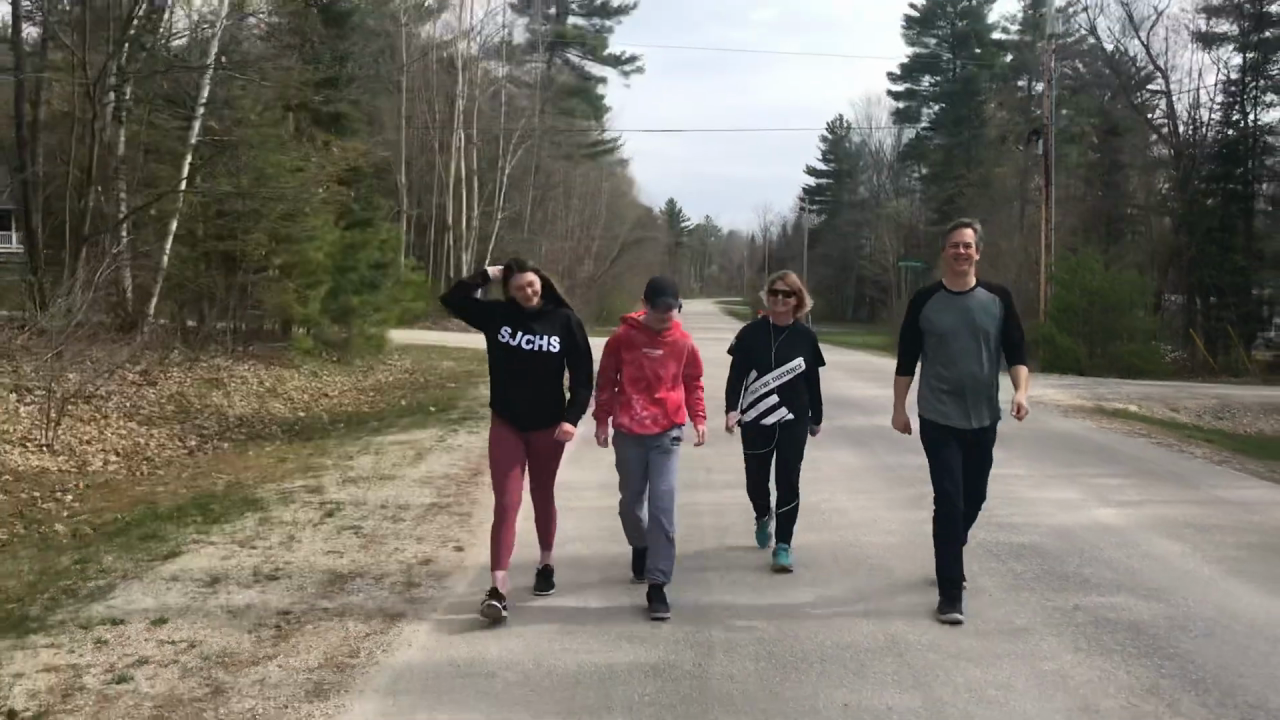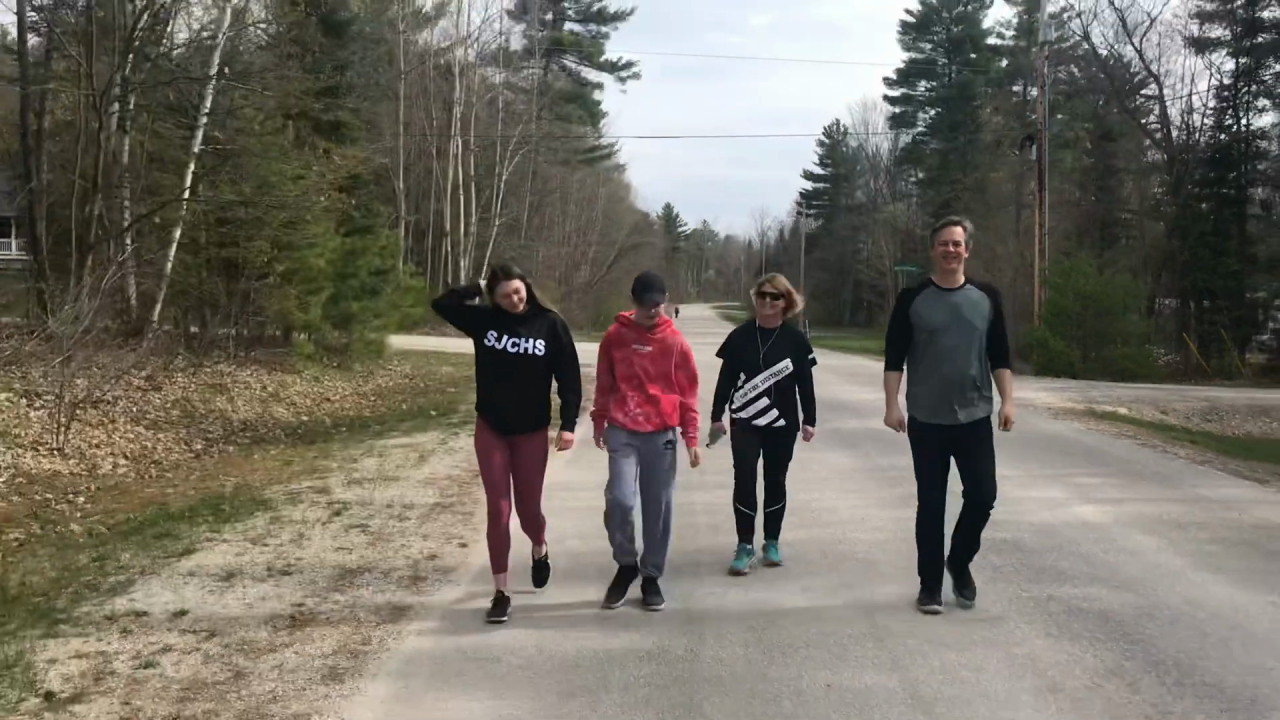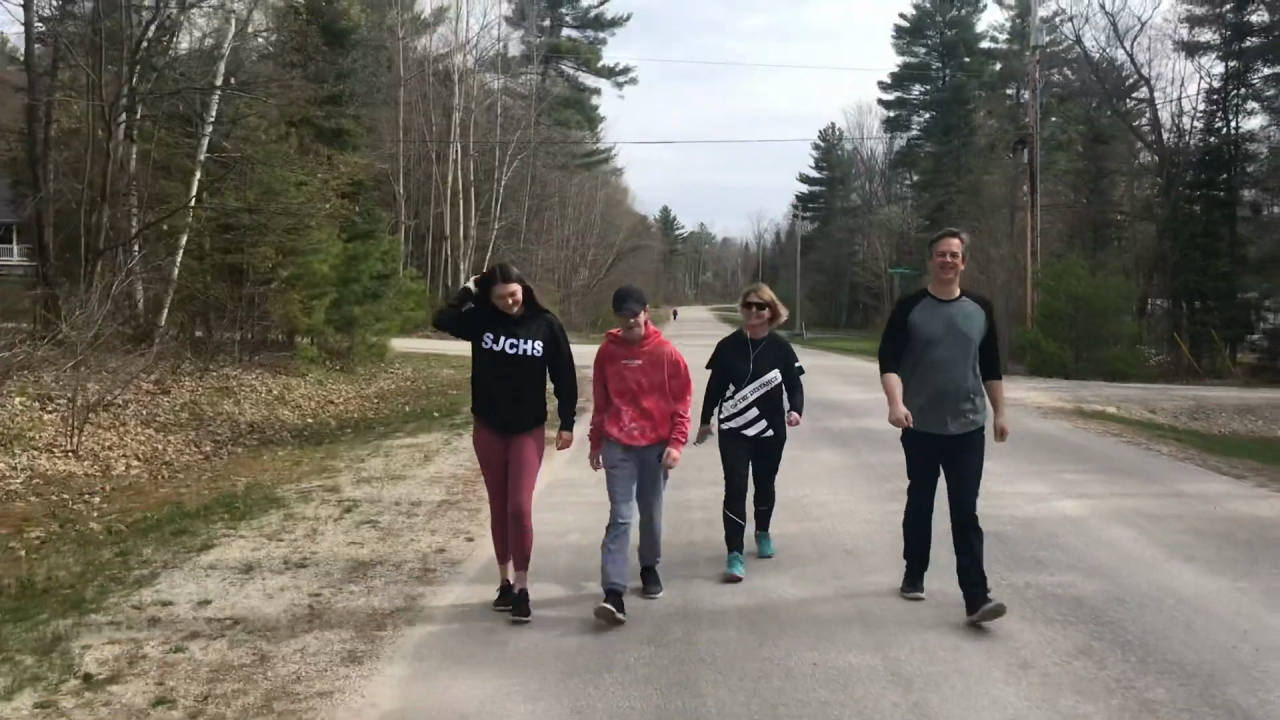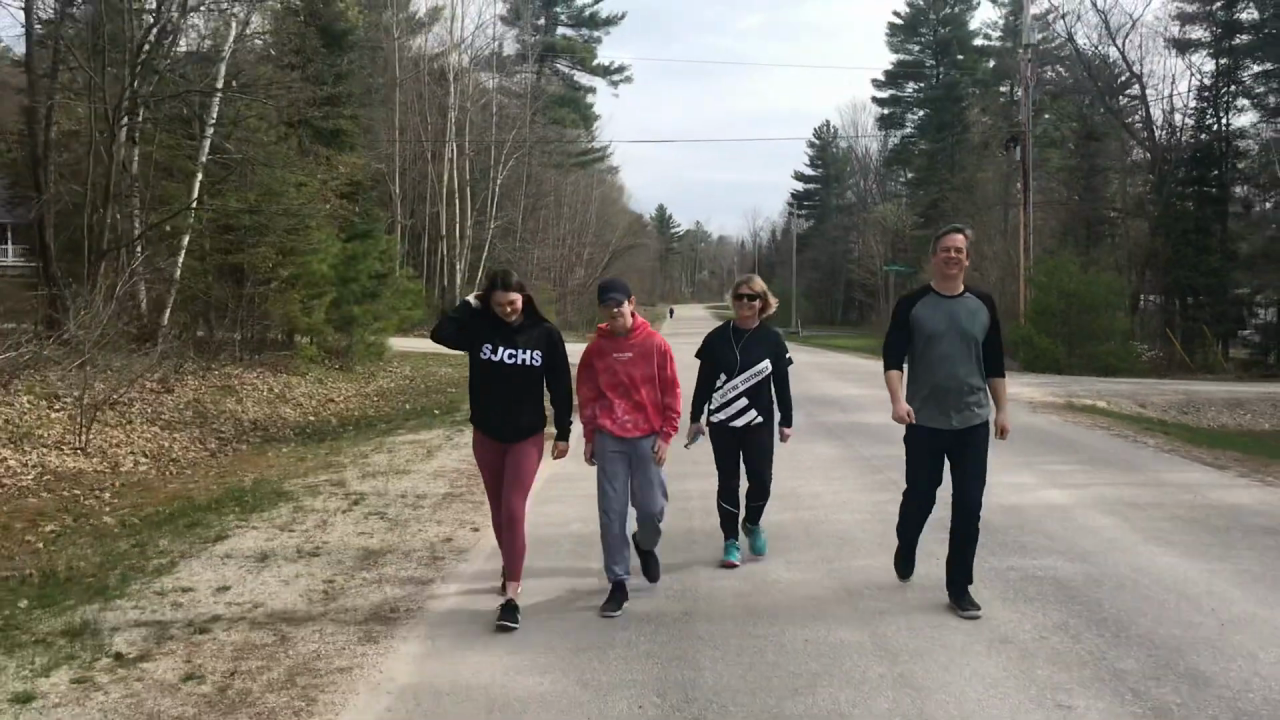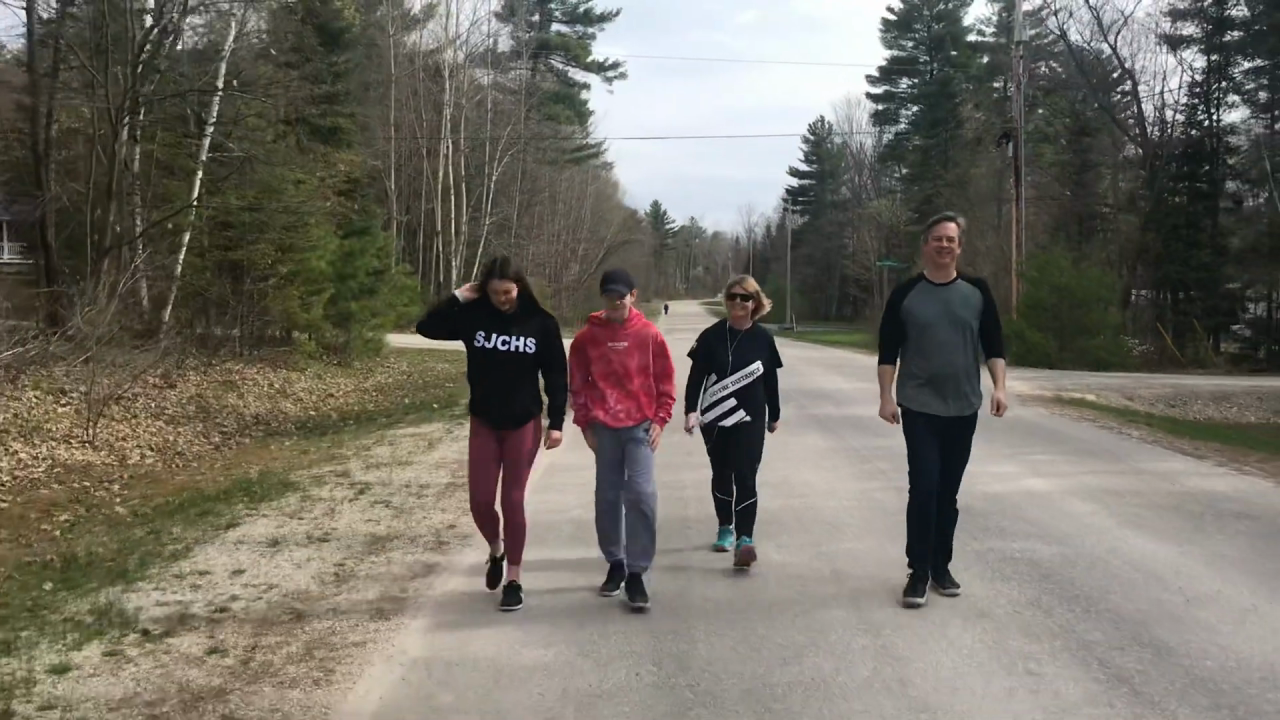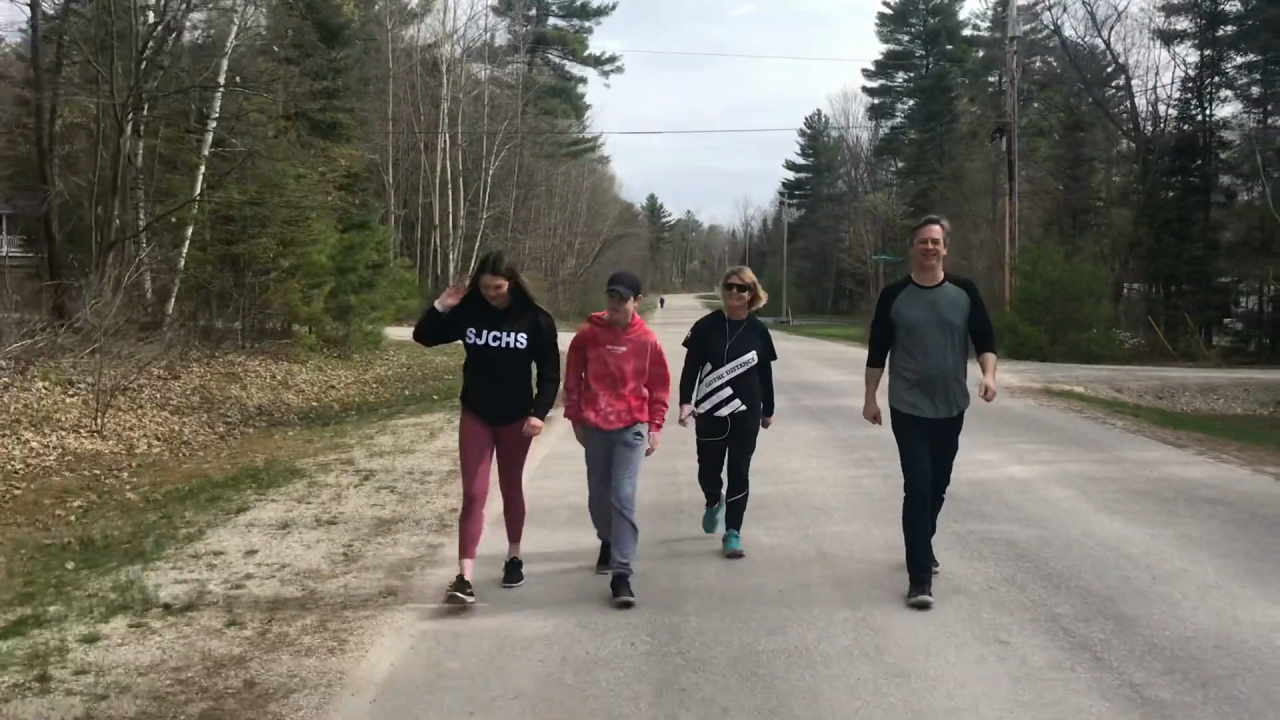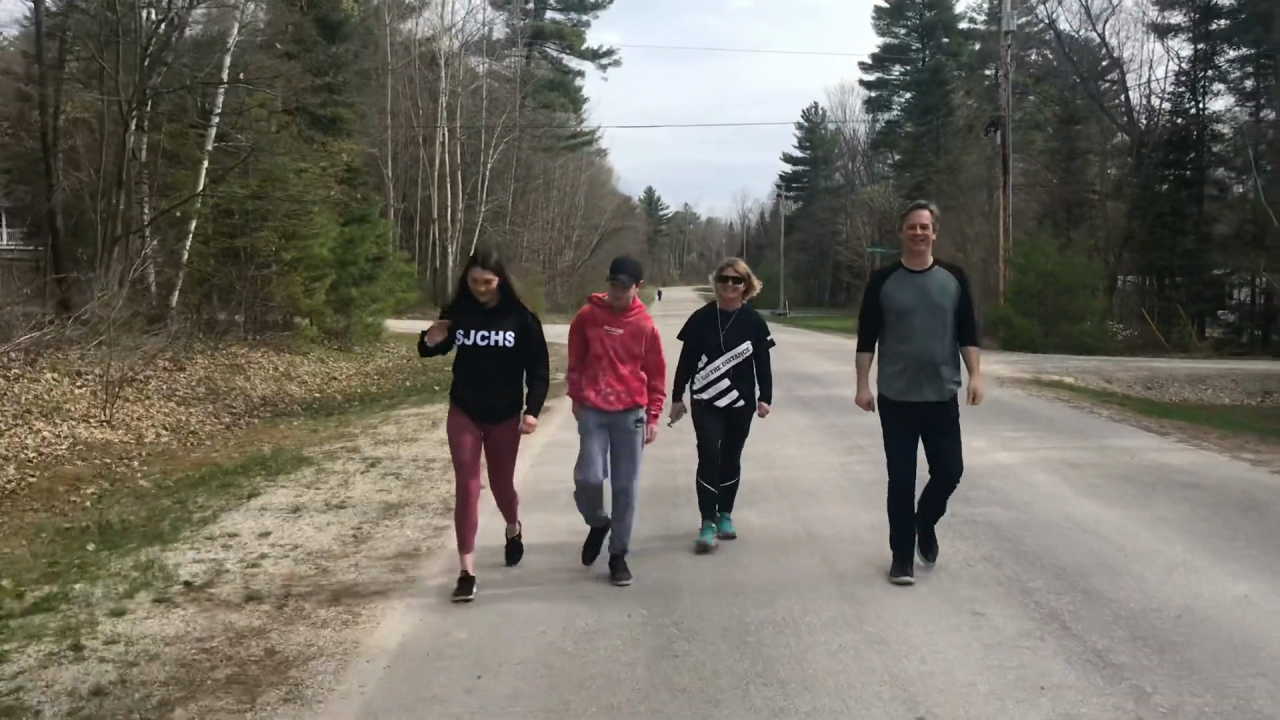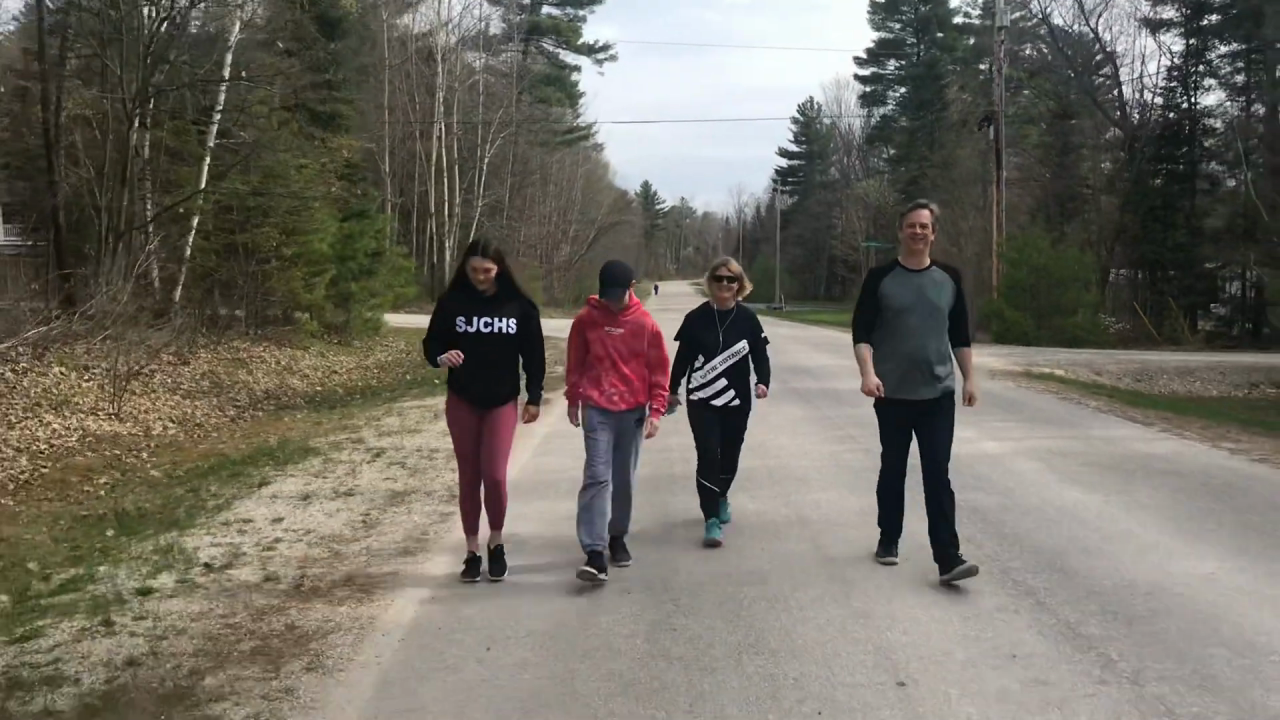
dt=0.2s
person 1, frame 1
left shoulder: (998, 298)
right shoulder: (924, 301)
left elbow: (1016, 351)
right elbow: (906, 360)
left wrist: (1021, 391)
right wrist: (899, 408)
left hip: (984, 418)
right hip: (938, 418)
left knee: (973, 500)
right knee: (949, 502)
left ankle: (950, 559)
right ankle: (950, 593)
person 1, frame 2
left shoulder: (986, 297)
right shoulder: (912, 298)
left elbow: (1000, 354)
right elbow: (894, 357)
left wrist: (1007, 401)
right wrist: (892, 405)
left hip: (975, 416)
right hip: (927, 418)
left knee: (983, 495)
right knee: (931, 502)
left ankle: (959, 562)
right ankle: (930, 584)
person 1, frame 3
left shoulder: (980, 309)
right shoulder: (909, 307)
left elbow: (991, 366)
right elbow: (888, 360)
left wrist: (1000, 412)
right wrist: (896, 403)
left hip: (968, 426)
right hip: (921, 426)
left knee: (965, 508)
right knee: (920, 503)
left ankle: (976, 597)
right ankle: (914, 572)
person 1, frame 4
left shoulder: (983, 305)
right shoulder: (912, 304)
left elbow: (995, 363)
right elbow: (893, 358)
left wrist: (1002, 410)
right wrist: (898, 400)
left hip: (973, 421)
right hip: (924, 422)
left knee: (969, 505)
right knee: (920, 495)
left ankle: (959, 587)
right ankle: (905, 549)
person 1, frame 5
left shoulder: (977, 291)
right shoulder: (905, 294)
left elbow: (993, 344)
right elbow: (888, 351)
left wrist: (999, 387)
right wrist: (886, 397)
left hip: (963, 409)
right hip: (919, 407)
left knee: (947, 492)
right knee: (924, 487)
left ankle: (940, 566)
right ankle: (918, 572)
person 1, frame 6
left shoulder: (965, 292)
right shoulder: (894, 296)
left elbow: (985, 340)
right elbow: (877, 351)
left wrist: (988, 374)
right wrist: (870, 399)
left hip: (951, 408)
right hip: (908, 408)
left knee: (937, 487)
right knee: (918, 489)
left ankle: (923, 546)
right ankle: (920, 577)
person 1, frame 7
left shoulder: (953, 278)
right shoulder: (883, 281)
left elbow: (968, 332)
right elbow: (867, 338)
left wrist: (975, 375)
right wrist: (862, 385)
left hip: (942, 394)
right hip: (896, 396)
left knee: (949, 470)
right knee: (901, 476)
left ankle: (926, 525)
right ankle: (902, 555)
person 1, frame 8
left shoulder: (949, 278)
right shoulder: (880, 277)
left elbow: (960, 333)
right elbow: (862, 331)
left wrist: (969, 378)
right wrist: (867, 372)
left hip: (939, 392)
right hip: (892, 392)
left knee: (938, 472)
right knee: (893, 468)
left ankle: (947, 557)
right ankle: (889, 537)
person 2, frame 1
left shoulder: (565, 320)
right shoulder: (497, 315)
left elbow: (582, 374)
right elbow: (452, 300)
left wrist: (572, 417)
right wrist: (487, 275)
left hip: (547, 426)
right hip: (505, 424)
left knee: (543, 497)
right knee: (506, 504)
left ankle: (545, 563)
person 2, frame 2
left shoulder: (550, 324)
right shoulder: (483, 320)
left elbow: (569, 377)
right elbow: (442, 304)
left wrist: (568, 424)
right wrist: (479, 287)
left hip: (533, 431)
right hip: (490, 430)
left knee: (529, 507)
right knee: (498, 509)
left ankle: (539, 551)
right ankle: (501, 591)
person 2, frame 3
left shoulder: (546, 325)
right shoulder: (480, 320)
left elbow: (564, 377)
right elbow: (441, 320)
left wrist: (567, 423)
right wrist: (469, 291)
left hip: (529, 430)
right hip: (488, 428)
left knee: (520, 508)
right knee: (498, 506)
left ankle: (522, 586)
right ankle: (506, 580)
person 2, frame 4
left shoulder: (545, 334)
right shoulder: (479, 328)
left elbow: (560, 387)
right elbow: (440, 334)
left wrist: (563, 433)
right wrist: (469, 304)
left hip: (527, 437)
right hip: (486, 435)
left knee: (514, 512)
right knee: (498, 509)
left ankle: (510, 599)
right ankle: (511, 568)
person 2, frame 5
left shoulder: (541, 323)
right shoulder: (473, 316)
left elbow: (556, 376)
right elbow: (426, 327)
left wrist: (556, 423)
right wrist: (457, 298)
left hip: (524, 424)
right hip: (483, 423)
left knee: (513, 500)
right knee: (480, 502)
left ankle: (513, 579)
right ankle: (496, 550)
person 2, frame 6
left shoulder: (535, 318)
right shoulder: (468, 312)
left elbow: (550, 371)
right elbow: (423, 337)
left wrist: (539, 412)
right wrist: (441, 307)
left hip: (516, 418)
right hip: (475, 415)
left knee: (511, 488)
right knee: (473, 494)
left ankle: (514, 556)
right ankle: (465, 577)
person 2, frame 7
left shoulder: (521, 318)
right shoulder: (458, 311)
left elbow: (538, 368)
right elbow: (435, 350)
left wrist: (533, 409)
right wrist: (429, 341)
left hip: (505, 416)
right hip: (463, 414)
left knee: (501, 485)
right knee: (466, 489)
left ankle: (513, 530)
right ankle: (467, 572)
person 2, frame 8
left shoulder: (519, 305)
right shoulder: (452, 301)
left elbow: (534, 354)
right elbow: (431, 344)
left wrist: (534, 398)
right wrist: (441, 357)
left hip: (502, 403)
right hip: (461, 401)
left knee: (494, 476)
right knee: (469, 476)
left ankle: (496, 542)
right ankle: (472, 551)
person 3, frame 1
left shoulder: (683, 343)
right shoulder: (623, 337)
left elbow: (693, 382)
right elbow: (606, 380)
left wrist: (698, 417)
right wrist: (602, 419)
left hip: (667, 432)
right hip: (628, 432)
left knee: (662, 505)
right knee: (631, 500)
right ankle: (640, 546)
person 3, frame 2
left shoulder: (675, 341)
right shoulder: (615, 337)
left elbow: (687, 391)
right elbow: (604, 384)
left wrist: (691, 437)
right wrist: (599, 422)
left hip: (661, 432)
right hip: (621, 430)
left knee: (658, 506)
right knee: (620, 500)
right ankle: (626, 566)
person 3, frame 3
left shoulder: (666, 352)
right shoulder: (606, 353)
left elbow: (681, 399)
right elbow: (600, 401)
left wrist: (676, 442)
right wrist: (595, 442)
left hip: (655, 443)
right hip: (617, 445)
left knee: (651, 511)
right knee: (620, 516)
left ankle: (649, 566)
right ankle: (614, 594)
person 3, frame 4
left shoulder: (655, 343)
right shoulder: (595, 348)
left elbow: (670, 392)
right elbow: (587, 396)
left wrist: (666, 435)
right wrist: (589, 439)
left hip: (647, 436)
right hip: (609, 439)
left knee: (652, 506)
right knee: (612, 511)
left ankle: (645, 544)
right ankle: (618, 583)
person 3, frame 5
left shoulder: (649, 334)
right shoulder: (587, 337)
left elbow: (665, 380)
right elbow: (578, 383)
left wrist: (659, 420)
right wrist: (585, 424)
left hip: (640, 425)
right hip: (603, 428)
left knee: (642, 494)
right knee: (608, 498)
left ankle: (636, 574)
right ankle: (615, 563)
person 3, frame 6
left shoulder: (647, 341)
right shoulder: (587, 335)
left elbow: (659, 385)
right elbow: (573, 379)
left wrist: (655, 425)
right wrist: (575, 418)
left hip: (631, 428)
right hip: (594, 427)
left knee: (623, 498)
right knee: (599, 493)
left ankle: (622, 575)
right ankle: (607, 541)
person 3, frame 7
left shoulder: (645, 326)
right shoulder: (587, 316)
left elbow: (656, 373)
right elbow: (576, 361)
left wrist: (653, 416)
right wrist: (576, 397)
left hip: (631, 412)
right hip: (593, 410)
left knee: (625, 485)
right knee: (588, 478)
left ankle: (618, 554)
right ankle: (597, 523)
person 3, frame 8
left shoulder: (645, 323)
right shoulder: (586, 320)
left elbow: (659, 369)
right elbow: (575, 363)
left wrist: (657, 410)
right wrist: (573, 400)
left hip: (633, 410)
right hip: (596, 410)
left knee: (624, 478)
right knee: (597, 477)
left ankle: (617, 536)
right ankle: (594, 554)
person 4, frame 1
left shoulder: (806, 337)
right shoulder: (750, 333)
left elbow: (812, 380)
right elbow: (736, 375)
left wrist: (816, 417)
right wrist: (732, 408)
left hip: (793, 420)
right hip: (756, 419)
left knee: (788, 481)
right knee: (756, 478)
left ankle: (782, 546)
right ankle: (763, 516)
person 4, frame 2
left shoulder: (795, 338)
right shoulder: (740, 336)
left elbow: (805, 383)
right elbow: (726, 379)
left wrist: (809, 420)
right wrist: (717, 416)
left hip: (782, 423)
right hip: (745, 420)
left knee: (775, 481)
right knee: (744, 480)
left ankle: (771, 541)
right ankle: (744, 546)
person 4, frame 3
left shoulder: (781, 348)
right shoulder: (727, 347)
left elbow: (794, 387)
right elbow: (715, 387)
left wrist: (796, 410)
right wrist: (705, 421)
left hip: (770, 431)
right hip: (733, 430)
left knee: (765, 485)
right knee: (735, 490)
left ankle: (762, 532)
right ankle: (735, 555)
person 4, frame 4
left shoulder: (772, 339)
right shoulder: (717, 337)
left elbow: (781, 381)
right elbow: (704, 380)
left wrist: (786, 420)
right wrist: (695, 418)
left hip: (759, 422)
right hip: (723, 422)
left knee: (761, 479)
right knee: (728, 481)
left ankle: (752, 524)
right ankle: (731, 541)
person 4, frame 5
left shoulder: (764, 339)
right shoulder: (710, 337)
left elbow: (770, 381)
right elbow: (696, 378)
left wrist: (774, 416)
right wrist: (691, 411)
left hip: (751, 420)
right hip: (715, 419)
left knee: (746, 478)
right knee: (721, 475)
left ankle: (744, 541)
right ankle: (725, 526)
person 4, frame 6
left shoulder: (759, 330)
right shoulder: (705, 326)
left elbow: (765, 373)
right elbow: (691, 367)
left wrist: (768, 410)
right wrist: (686, 401)
left hip: (746, 412)
right hip: (710, 411)
left knee: (739, 471)
right knee: (708, 468)
left ankle: (732, 533)
right ankle: (714, 503)
person 4, frame 7
left shoulder: (754, 320)
right shoulder: (701, 318)
left elbow: (763, 363)
right elbow: (687, 360)
left wrist: (765, 397)
right wrist: (677, 397)
left hip: (741, 402)
right hip: (706, 401)
left knee: (730, 458)
right knee: (709, 457)
left ankle: (725, 514)
right ankle: (708, 523)
person 4, frame 8
left shoulder: (748, 318)
right shoulder: (696, 318)
left elbow: (760, 356)
right elbow: (683, 357)
left wrist: (762, 382)
right wrist: (672, 390)
left hip: (737, 400)
right hip: (702, 401)
left knee: (730, 455)
right knee: (708, 457)
left ankle: (721, 497)
right ankle: (712, 521)
